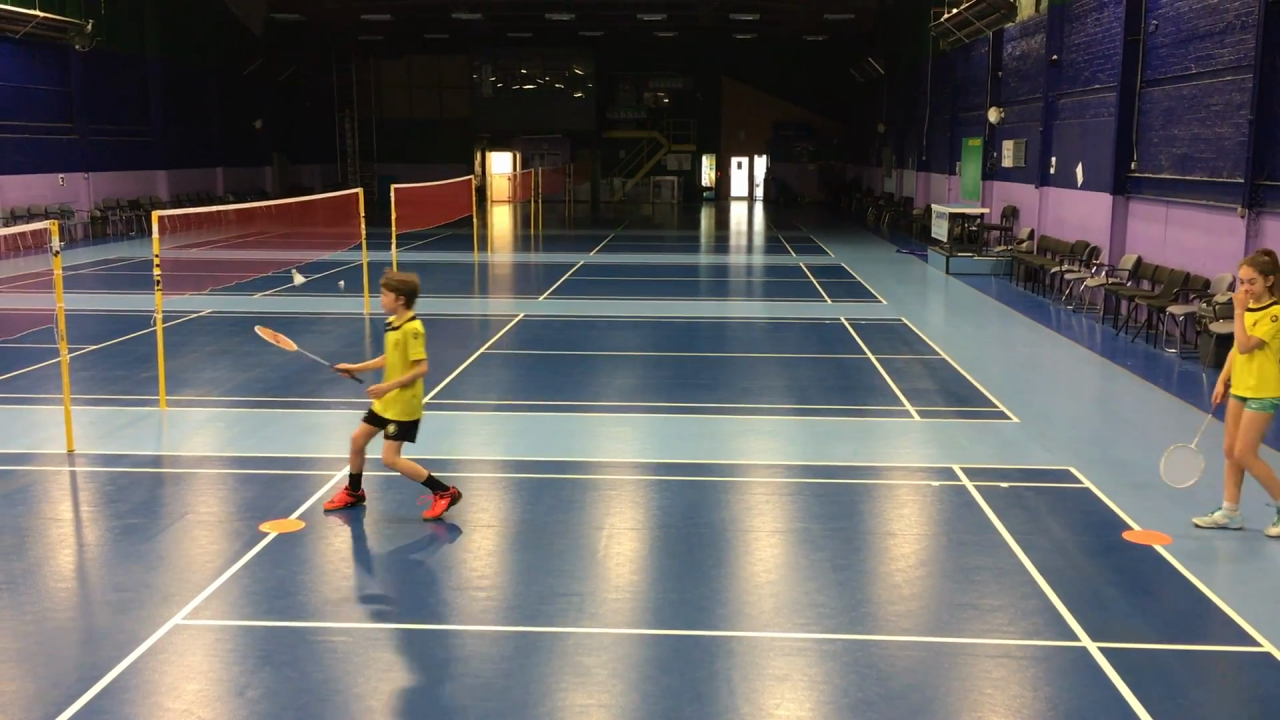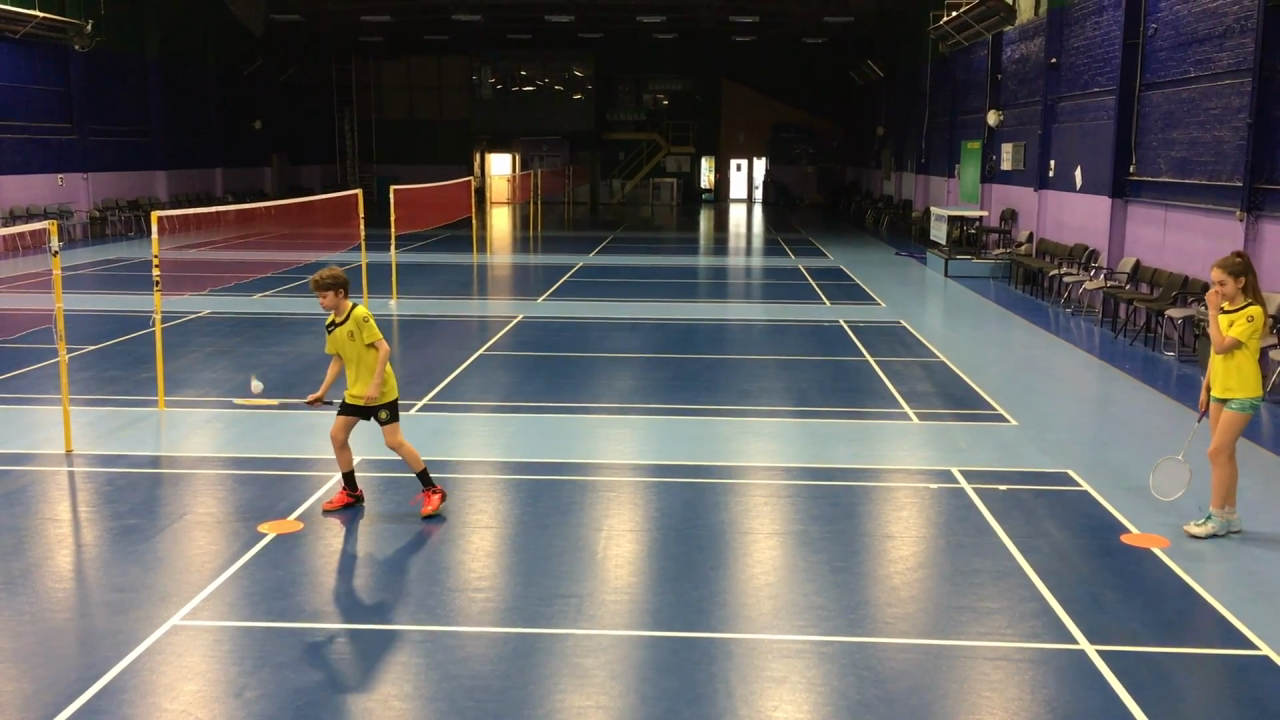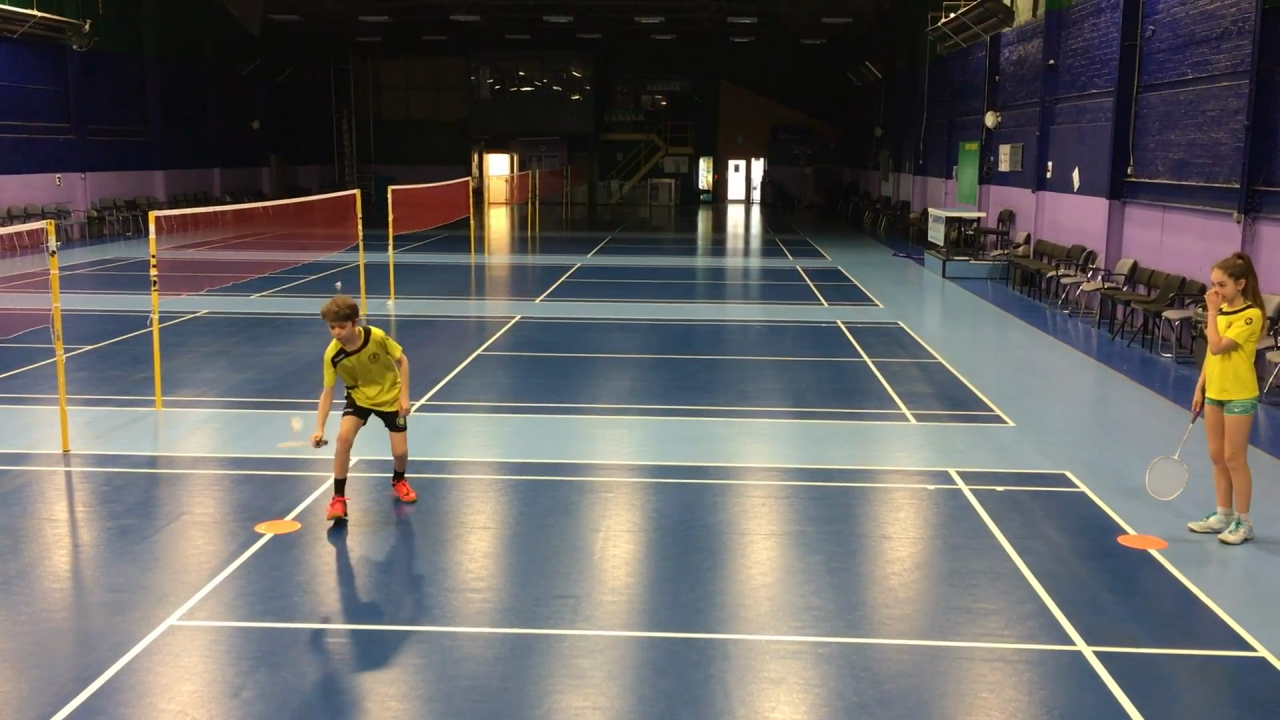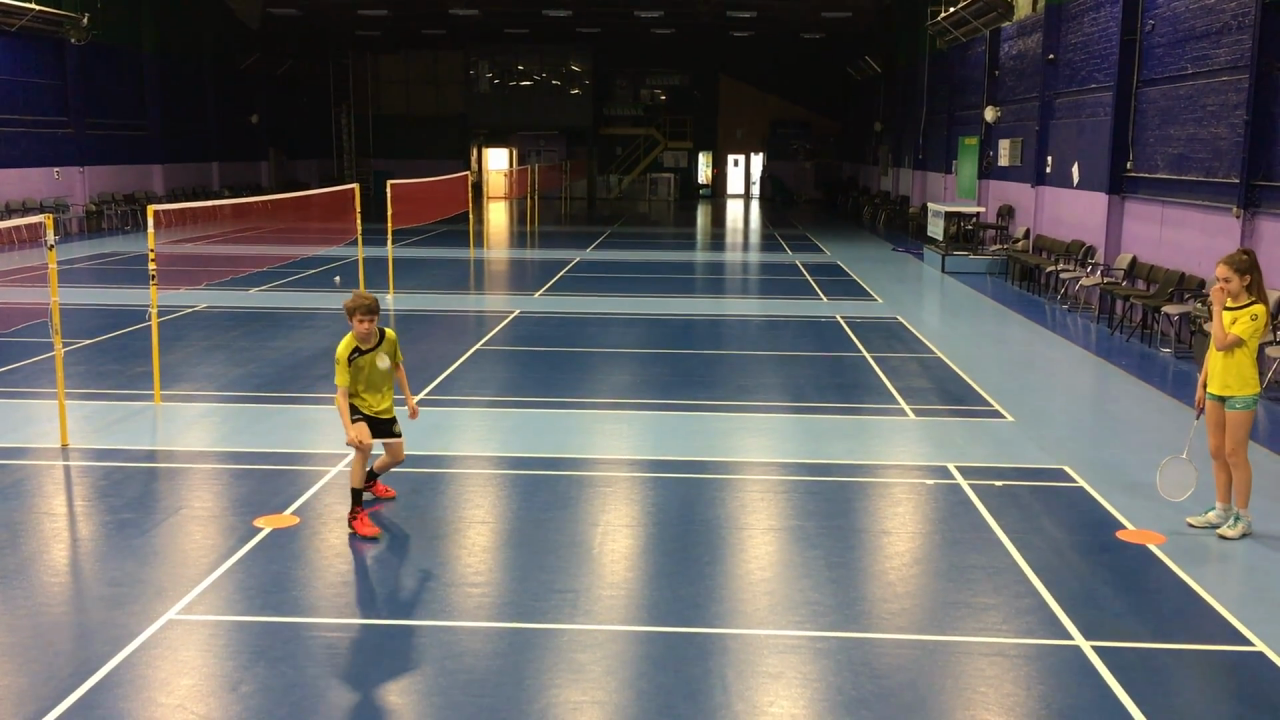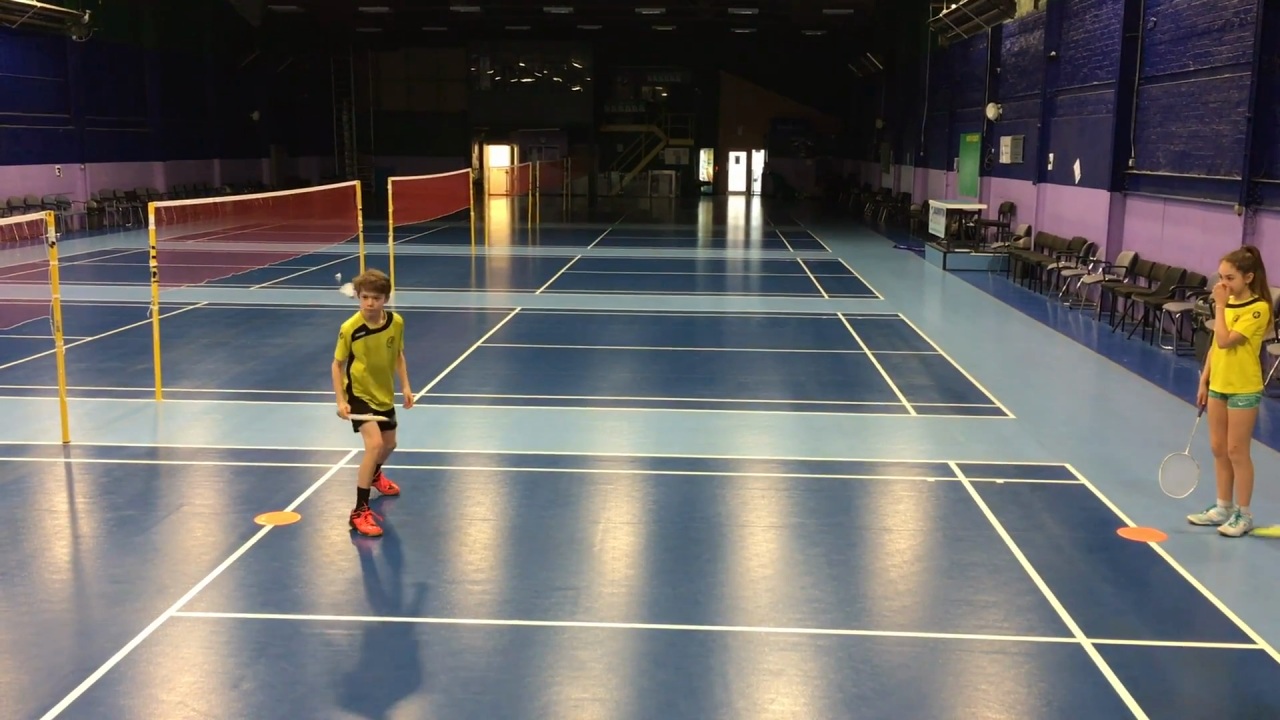
dt=0.5s
person 1, frame 1
right shoulder: (1247, 307)
left elbow: (1245, 347)
left wrist: (1239, 312)
right wrist: (1222, 381)
right hip: (1238, 388)
left knee: (1245, 454)
right knee: (1232, 452)
right ankle: (1230, 512)
person 1, frame 2
left shoulder: (1252, 313)
right shoulder: (1224, 309)
left elbow: (1221, 347)
left wrist: (1212, 312)
right wrist: (1206, 387)
left hip: (1242, 394)
right hip: (1220, 390)
left knee: (1217, 452)
right knee: (1224, 454)
left ankle: (1217, 517)
right ankle: (1229, 515)
person 1, frame 3
left shoulder: (1250, 315)
right shoulder: (1220, 310)
left elbow: (1217, 347)
left wrist: (1211, 313)
right wrist: (1200, 388)
left hip: (1239, 395)
right hip: (1215, 392)
left knee: (1234, 458)
right knee: (1217, 457)
left ankle: (1243, 522)
right ankle: (1224, 514)
person 1, frame 4
left shoulder: (1255, 311)
right shoulder: (1225, 305)
left elbow: (1222, 343)
left wrist: (1216, 308)
right wrist: (1202, 384)
left hip: (1241, 391)
right hip: (1216, 388)
left knee: (1235, 454)
right knee: (1217, 452)
left ankle: (1242, 517)
right ankle: (1222, 510)
person 1, frame 5
left shoulder: (1258, 309)
right shoulder: (1228, 303)
left elbow: (1225, 341)
left wrist: (1219, 306)
right wrist: (1204, 381)
left hip: (1243, 389)
right hip: (1218, 385)
left knee: (1237, 452)
right knee: (1219, 449)
left ankle: (1243, 514)
right ankle: (1223, 507)
person 2, frame 1
left shoulder: (411, 329)
right shoulder: (392, 324)
left elbow: (421, 368)
left wrist: (388, 386)
right wrist: (356, 367)
left hip: (404, 405)
right hip: (386, 402)
left knee: (390, 458)
right knee: (357, 440)
left ankle: (444, 493)
right ankle: (354, 492)
person 2, frame 2
left shoulder: (360, 315)
right shoulder: (331, 325)
left elbow: (384, 349)
left wrist: (376, 385)
right wrist: (322, 392)
left hip: (381, 391)
right hip: (355, 392)
left knee: (394, 442)
right knee: (337, 435)
left ankle: (431, 491)
right ankle: (351, 492)
person 2, frame 3
left shoulder: (377, 337)
right shoulder: (332, 354)
left elbow: (402, 360)
right elbow: (327, 392)
left wrist: (404, 395)
right wrist: (320, 429)
left hip: (389, 396)
right hip: (359, 395)
left knee: (400, 451)
right knee: (344, 437)
left ankle: (399, 480)
right ankle: (339, 497)
person 2, frame 4
left shoulder: (389, 338)
right shoulder: (345, 351)
left elbow: (397, 366)
right elbow: (341, 393)
left wrist: (409, 397)
right wrist: (349, 430)
left hip: (382, 404)
right hip: (355, 403)
left knee: (396, 456)
right knee: (364, 446)
left ankle: (368, 479)
right ankle: (357, 512)
person 2, frame 5
left shoulder: (396, 322)
right shoulder: (349, 328)
right elbow: (337, 365)
left wrist: (405, 386)
right wrist: (341, 400)
left hip: (384, 394)
right hip: (359, 395)
left knee: (389, 445)
right knee: (375, 445)
left ankle: (373, 474)
right ankle: (360, 511)
